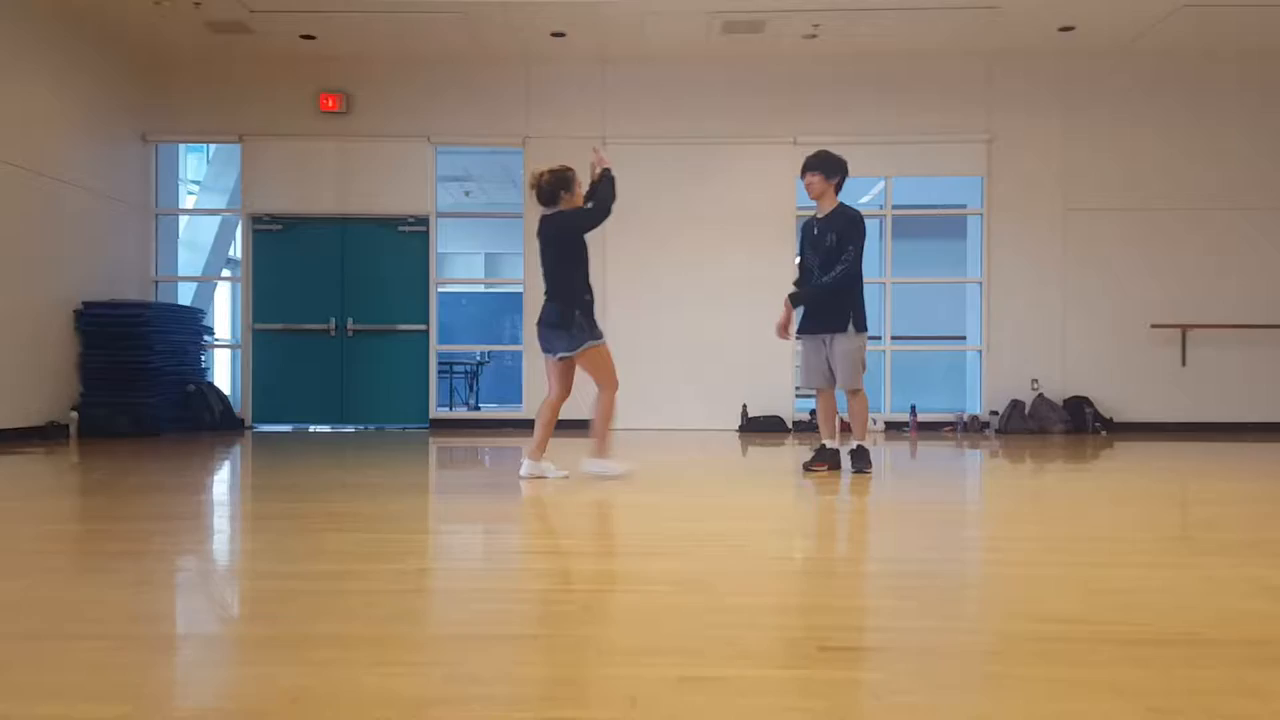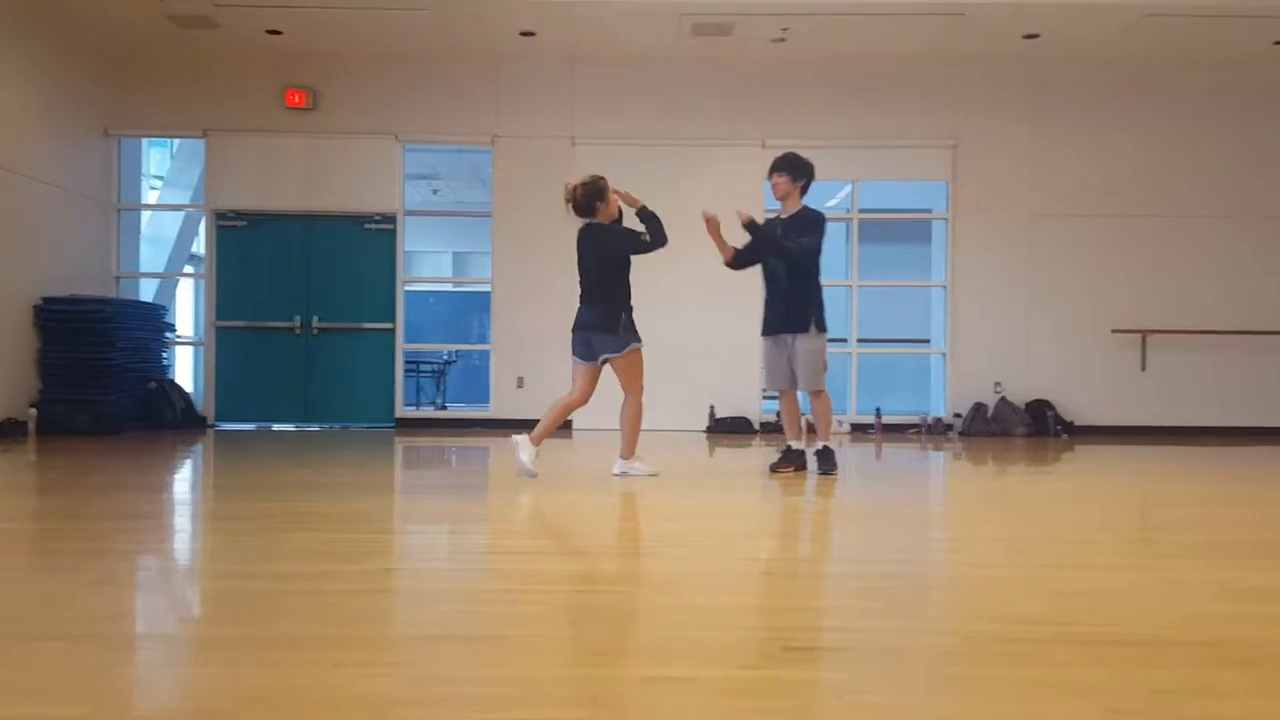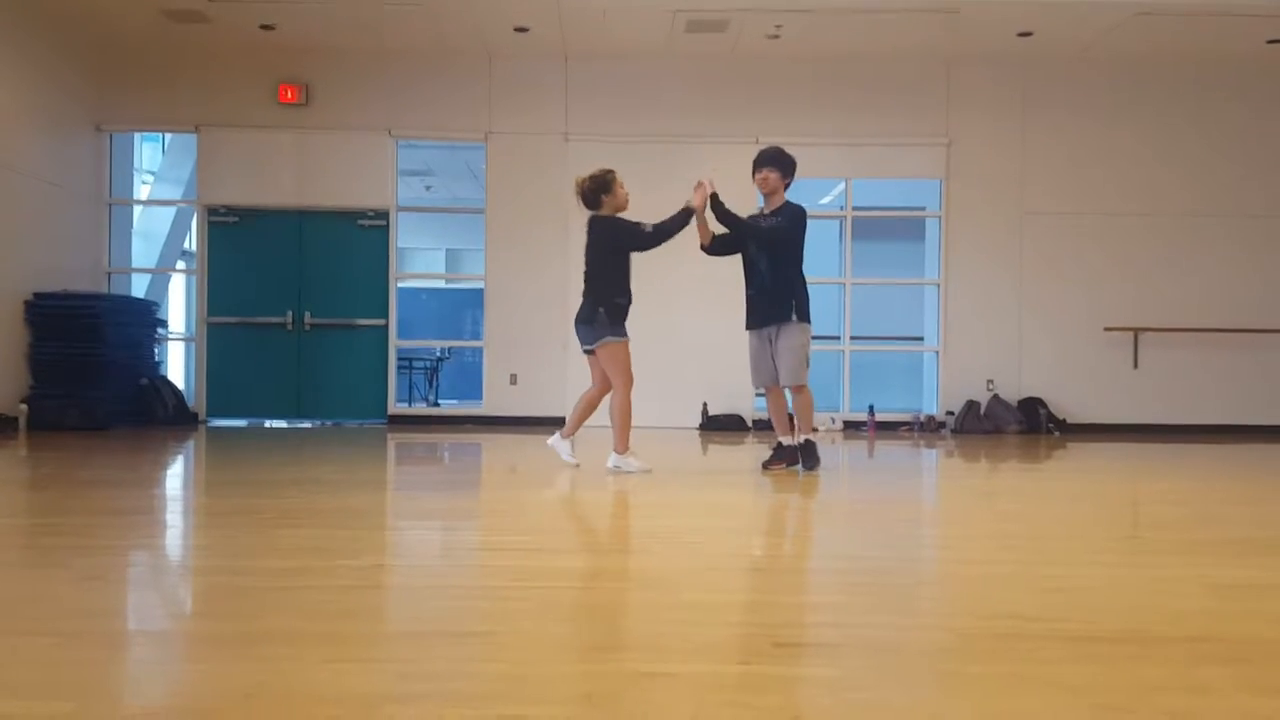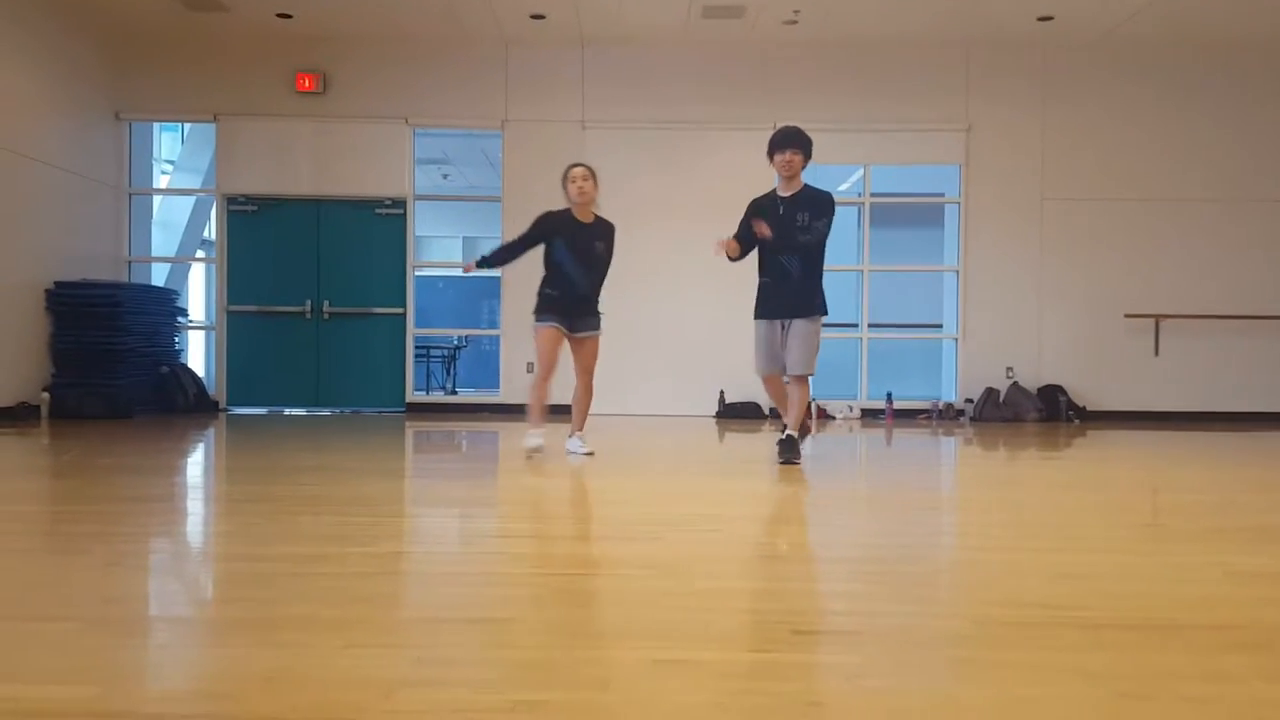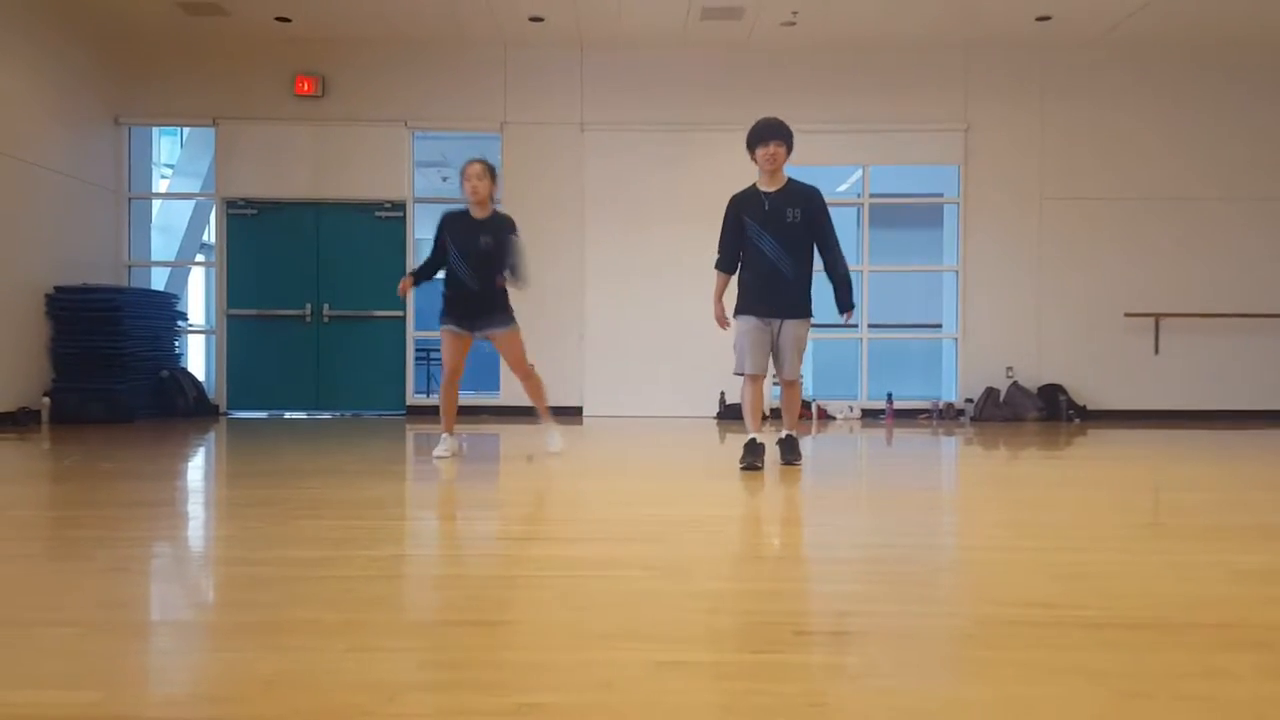
dt=0.5s
person 1, frame 1
left shoulder: (851, 219)
right shoulder: (808, 227)
left elbow: (846, 271)
left wrist: (798, 299)
right wrist: (788, 311)
left hip: (845, 318)
right hip: (813, 320)
left knee: (852, 386)
right knee: (821, 387)
left ankle: (860, 448)
right ankle: (829, 449)
person 1, frame 2
left shoulder: (813, 220)
right shoulder: (770, 227)
left elbow: (798, 255)
right elbow: (739, 261)
left wrist: (753, 230)
right wrist: (717, 238)
left hip: (806, 318)
right hip: (775, 319)
left knee: (815, 387)
right knee: (784, 388)
left ankle: (825, 449)
right ankle: (795, 450)
person 1, frame 3
left shoulder: (794, 215)
right shoulder: (750, 224)
left elbow: (762, 236)
right elbow: (713, 247)
left wrist: (718, 207)
right wrist: (700, 215)
left hip: (791, 312)
right hip: (759, 314)
left knee: (795, 382)
right knee: (770, 385)
left ankle: (807, 443)
right ankle: (785, 445)
person 1, frame 4
left shoulder: (821, 201)
right shoulder: (760, 206)
left elbow: (813, 242)
right elbow: (741, 249)
left wrist: (775, 239)
right wrist: (730, 246)
left hip: (805, 303)
right hip: (768, 303)
left knee: (798, 373)
right knee: (769, 373)
left ankle: (791, 437)
right ankle: (793, 423)
person 1, frame 5
left shoulder: (808, 197)
right shoulder: (740, 202)
left elbow: (829, 250)
right elbow: (728, 256)
left wrist: (845, 297)
right wrist: (718, 299)
left hip: (794, 306)
right hip: (751, 305)
left knee: (790, 378)
right knee: (752, 374)
left ankle: (788, 437)
right ankle: (753, 442)
person 2, frame 1
left shoulder: (550, 225)
right shoulder: (564, 224)
left elbow: (588, 209)
right elbow: (603, 206)
left wrist: (597, 178)
right wrist: (605, 171)
left hip: (552, 319)
right hip: (573, 319)
left knee: (558, 393)
right knee: (608, 385)
left ankle: (534, 460)
right ankle: (598, 457)
person 2, frame 2
left shoulder: (589, 235)
right shoulder: (611, 237)
right elbow: (658, 239)
left wrist: (623, 209)
right wrist: (639, 207)
left hip: (586, 323)
right hip: (613, 323)
left knee: (578, 395)
right knee: (633, 393)
left ankle: (529, 441)
right ankle: (627, 460)
person 2, frame 3
left shoulder: (605, 227)
right shoulder: (606, 225)
left elbow: (648, 235)
right elbow: (653, 236)
left wrist: (689, 208)
right wrist: (691, 209)
left hip: (603, 316)
right hip: (602, 316)
left knee: (602, 385)
right knee: (622, 384)
left ankle: (563, 437)
right ankle: (621, 455)
person 2, frame 4
left shoulder: (606, 230)
right shoulder: (551, 221)
right elbow: (518, 246)
right wrist: (482, 262)
left hip: (586, 311)
right hip: (552, 307)
left knee: (586, 377)
right knee: (544, 370)
left ankle: (576, 436)
right ankle: (535, 431)
person 2, frame 5
left shoulder: (503, 224)
right shoulder: (449, 222)
left elbow: (512, 256)
right elbow: (436, 260)
left wrist: (514, 276)
right wrist: (413, 278)
left hip: (494, 307)
right hip: (457, 306)
left knee: (522, 369)
right knee: (450, 374)
left ankle: (548, 424)
right ankle: (448, 436)
